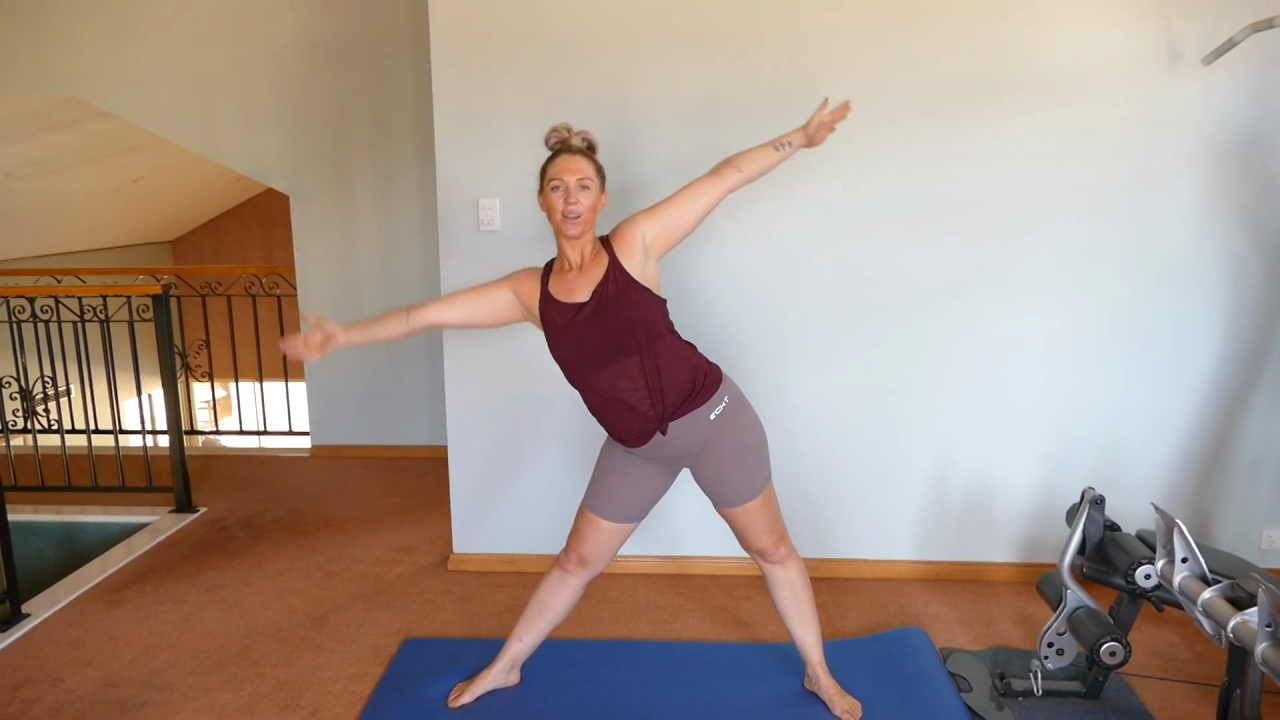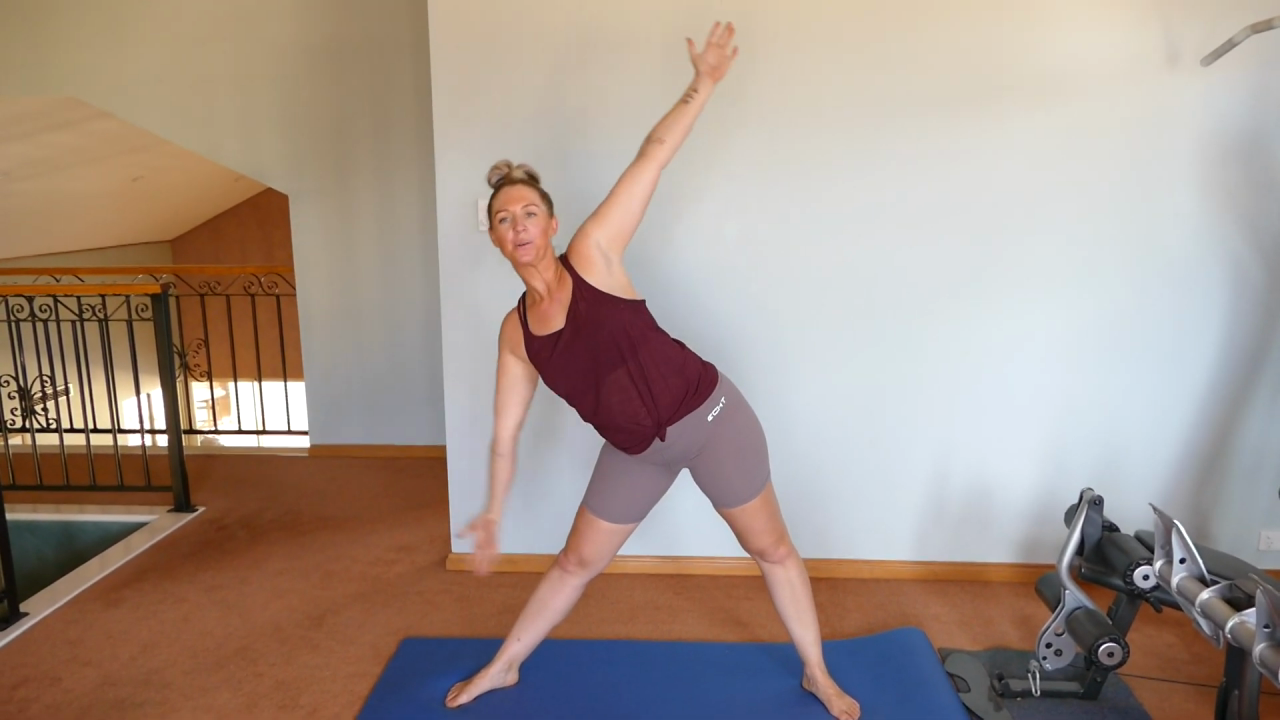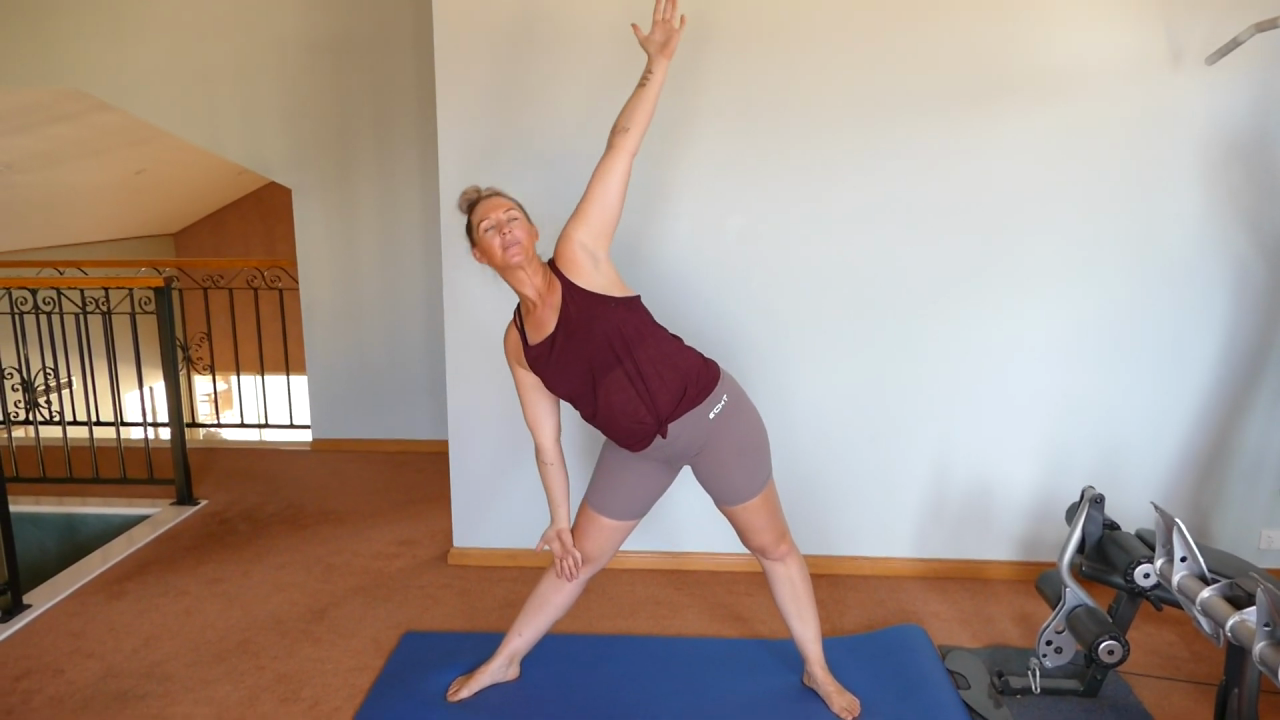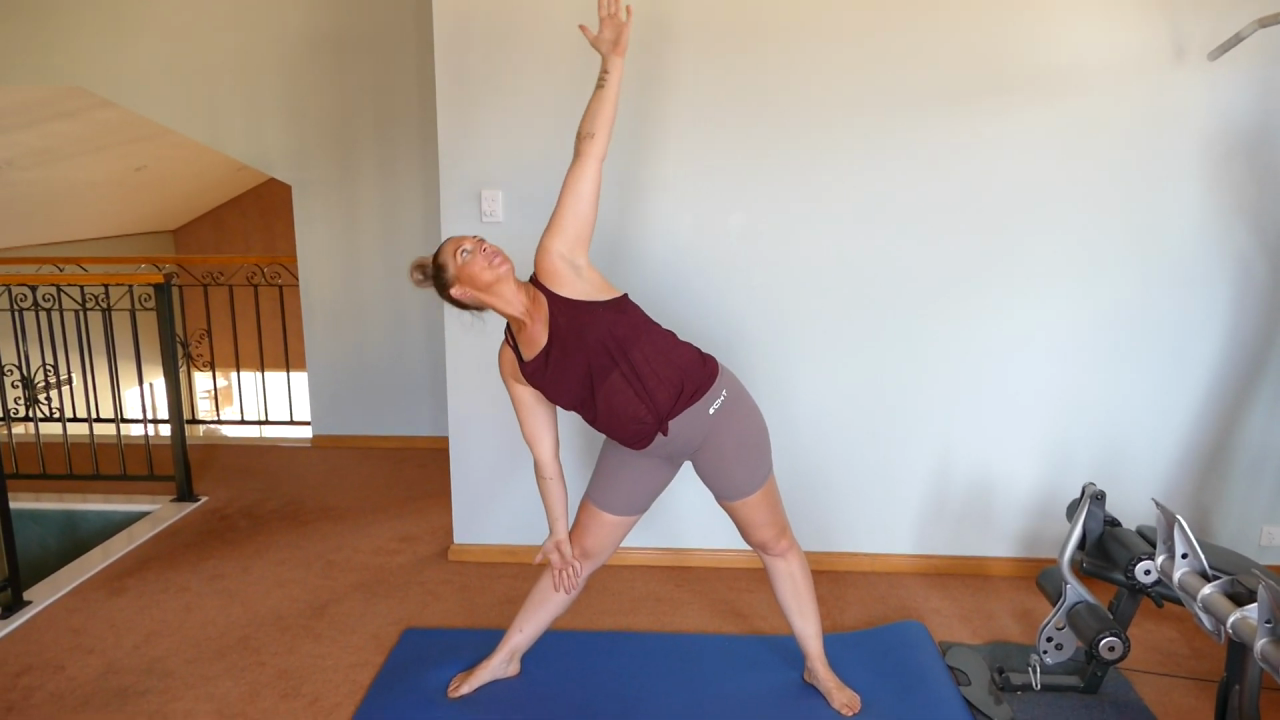
dt=0.5s
person 1, frame 1
left shoulder: (635, 244)
right shoulder: (530, 291)
left elbow: (724, 178)
right elbow: (429, 312)
left wrist: (800, 138)
right wrist: (345, 334)
left hip: (710, 417)
right hip: (636, 446)
left knee: (771, 548)
right knee: (578, 561)
right ankle: (504, 667)
person 1, frame 2
left shoulder: (592, 255)
right shoulder: (515, 334)
left elbow: (651, 160)
right elbow: (507, 429)
left wrist: (702, 85)
right wrist: (492, 512)
left hip: (707, 417)
right hip: (635, 450)
left knee: (771, 548)
right knee: (576, 561)
person 1, frame 3
left shoulder: (578, 255)
right shoulder: (517, 343)
left elbow: (622, 147)
right elbow: (547, 441)
left wrist: (658, 62)
right wrist: (559, 521)
left hip: (708, 413)
right hip: (638, 447)
left knee: (772, 546)
right knee: (579, 558)
right ankle: (504, 661)
person 1, frame 4
left shoulder: (557, 264)
right shoulder: (512, 363)
left elbow: (588, 153)
right elbow: (546, 457)
left wrist: (613, 60)
right wrist: (556, 530)
left hip: (710, 408)
right hip: (640, 444)
left knee: (773, 541)
right knee: (581, 553)
right ankle: (503, 659)
